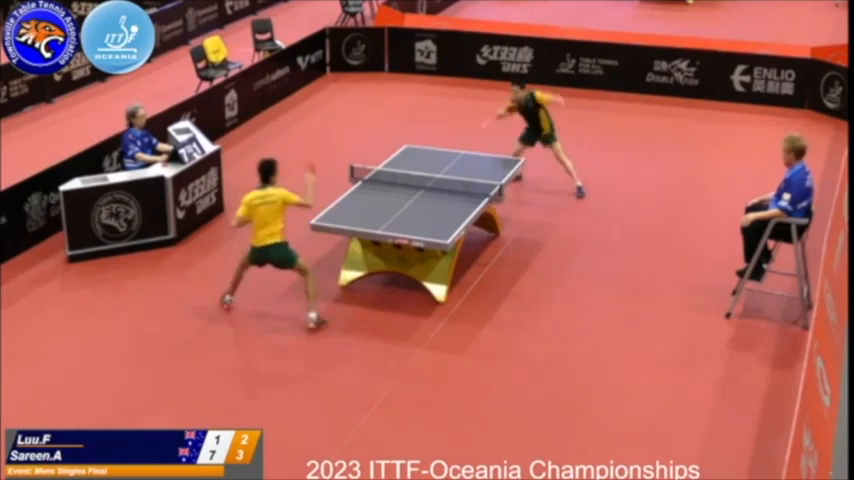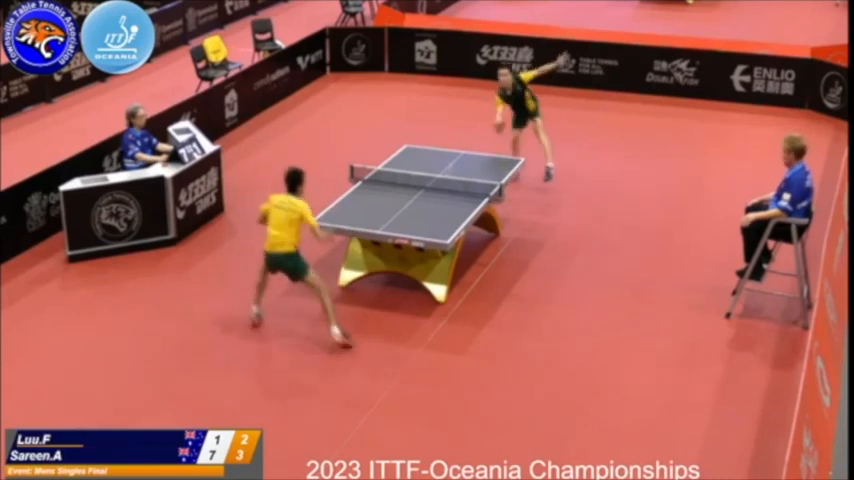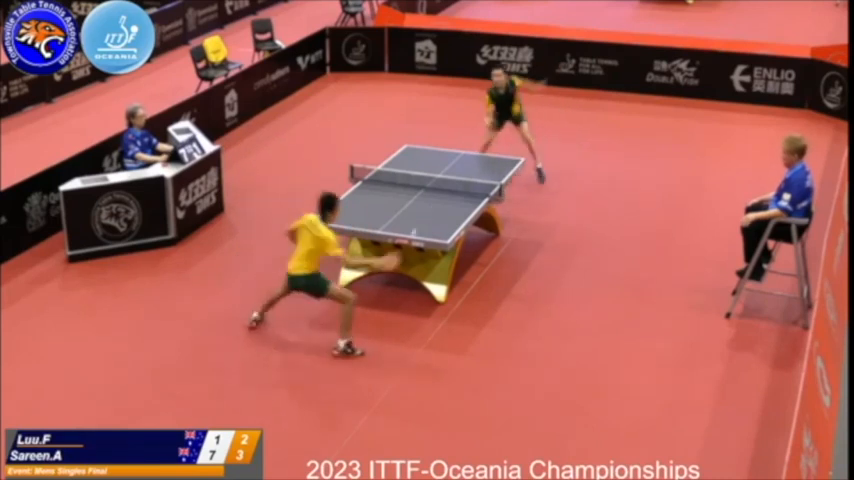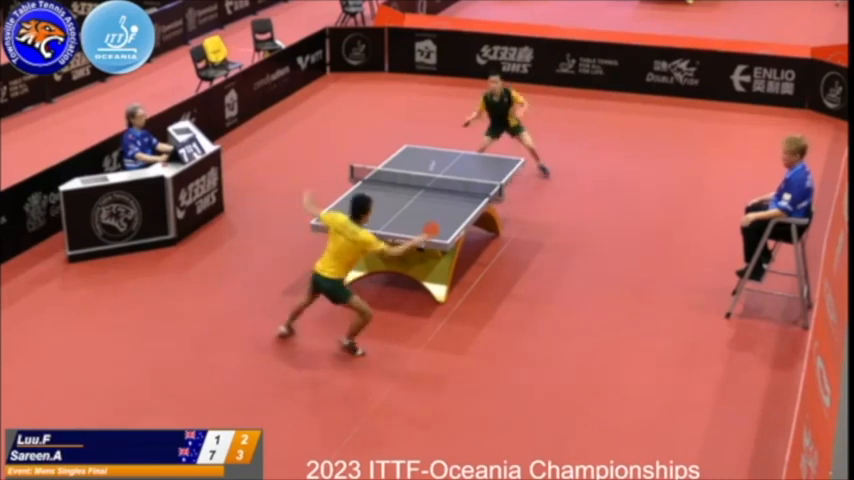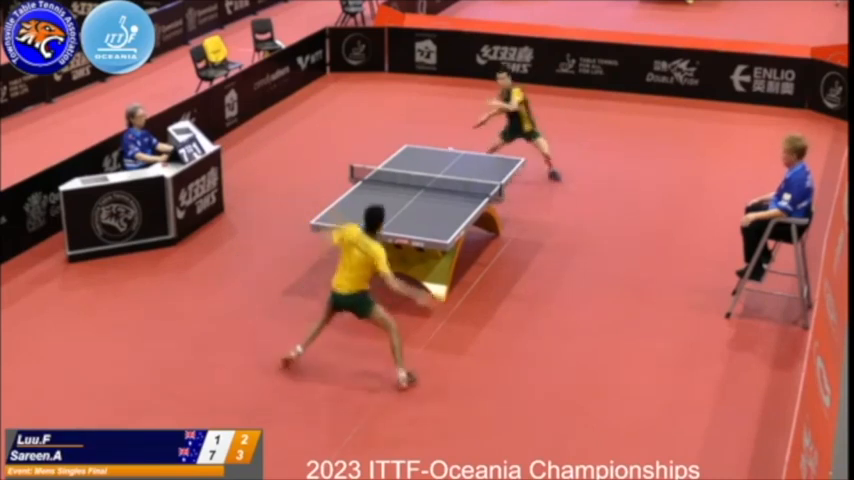
dt=0.2s
person 1, frame 1
left shoulder: (249, 198)
right shoulder: (281, 194)
left elbow: (236, 223)
right elbow: (309, 204)
right wrist: (310, 183)
left hip: (259, 248)
right hip: (278, 247)
left knee: (242, 265)
right knee: (307, 273)
left ankle: (228, 298)
right ankle: (312, 316)
person 1, frame 2
left shoulder: (274, 199)
right shoulder: (301, 206)
left elbow: (261, 220)
right elbow: (319, 235)
left hip: (271, 253)
right hip: (289, 255)
left knee: (264, 271)
right knee: (322, 289)
left ankle: (256, 311)
right ankle: (336, 330)
person 1, frame 3
left shoulder: (308, 219)
right shoulder: (326, 236)
left elbow: (290, 233)
right elbow: (349, 261)
right wrist: (377, 262)
left hip: (293, 273)
right hip: (308, 276)
left knee: (284, 291)
right knee: (350, 299)
left ankle: (257, 316)
right ankle: (342, 344)
person 1, frame 4
left shoulder: (337, 219)
right shoulder: (365, 237)
left elbow: (312, 211)
right elbow: (392, 252)
left wrist: (306, 200)
right wrist: (418, 240)
left hip: (318, 275)
right hip: (333, 283)
left knee: (308, 301)
right knee: (367, 314)
left ankle: (286, 328)
right ankle: (348, 342)
person 1, frame 5
left shoulder: (350, 232)
right shoulder: (376, 251)
left elbow: (332, 239)
right elbow: (392, 283)
right wrist: (417, 295)
left hip: (338, 292)
right hip: (356, 296)
left knee: (324, 321)
right knee: (392, 327)
left ankle: (296, 352)
right ankle: (402, 374)
person 2, frame 1
left shoulder: (797, 178)
right shoulder: (799, 170)
left elbow: (784, 211)
right elbow: (781, 194)
left wrist: (755, 216)
right wrist: (760, 199)
right hip: (792, 214)
left knee: (750, 226)
right knee: (751, 209)
left ankle: (757, 267)
right ankle: (764, 257)
person 2, frame 2
left shoulder: (797, 178)
right shoulder: (799, 170)
left elbow: (784, 211)
right elbow: (781, 194)
left wrist: (755, 216)
right wrist: (760, 199)
right hip: (791, 214)
left knee: (750, 226)
right knee: (751, 209)
left ankle: (756, 268)
right ankle: (764, 257)
person 2, frame 3
left shoulder: (797, 178)
right shoulder: (798, 170)
left elbow: (784, 211)
right elbow: (781, 194)
left wrist: (755, 216)
right wrist: (760, 199)
right hip: (792, 214)
left knee: (750, 226)
right knee: (751, 209)
left ankle: (756, 267)
right ankle: (764, 257)
person 2, frame 4
left shoulder: (798, 178)
right shoulder: (798, 170)
left elbow: (784, 211)
right elbow: (781, 194)
left wrist: (755, 216)
right wrist: (760, 199)
right hip: (789, 213)
left knee: (750, 226)
right knee: (751, 209)
left ankle: (756, 267)
right ankle: (764, 256)
person 2, frame 5
left shoulder: (798, 178)
right shoulder: (798, 170)
left elbow: (784, 211)
right elbow: (781, 194)
left wrist: (755, 216)
right wrist: (760, 199)
right hip: (791, 214)
left knee: (750, 226)
right knee: (751, 209)
left ankle: (756, 267)
right ankle: (764, 256)
person 3, frame 1
left shoulder: (535, 96)
right shoulder: (514, 102)
left elbow: (554, 98)
right elbow: (501, 115)
left wrist: (559, 100)
right wrist: (502, 113)
left hip: (546, 130)
right hip: (532, 130)
left knee: (560, 157)
right knee: (516, 153)
left ankle: (578, 185)
person 3, frame 2
left shoulder: (519, 79)
right shoulder: (501, 94)
left elbow: (538, 71)
right elbow: (500, 112)
left wrist: (557, 64)
right wrist: (498, 121)
left hip: (531, 108)
right hip: (519, 113)
left knee: (539, 133)
right knee: (515, 139)
left ankle: (549, 165)
person 3, frame 3
left shoulder: (512, 82)
right shoulder: (491, 92)
left elbow: (523, 82)
right elbow: (488, 112)
left wrist: (535, 85)
right wrist: (488, 122)
left hip: (515, 112)
right hip: (499, 115)
left knee: (527, 139)
right knee: (488, 141)
left ankle: (538, 167)
person 3, frame 4
left shoulder: (509, 93)
right shoulder: (486, 97)
left elbow: (525, 104)
right elbow: (479, 112)
left wrist: (520, 112)
right wrist: (471, 118)
left hip: (512, 123)
right hip: (496, 124)
left knee: (530, 146)
right knee: (482, 148)
left ankle: (539, 164)
person 3, frame 5
left shoulder: (515, 91)
right shoulder: (503, 94)
left elbow: (512, 107)
left wrist: (499, 104)
right wrist: (487, 116)
left hip: (528, 128)
right hip: (513, 127)
left knee: (545, 152)
right knee: (493, 148)
left ankle: (551, 170)
